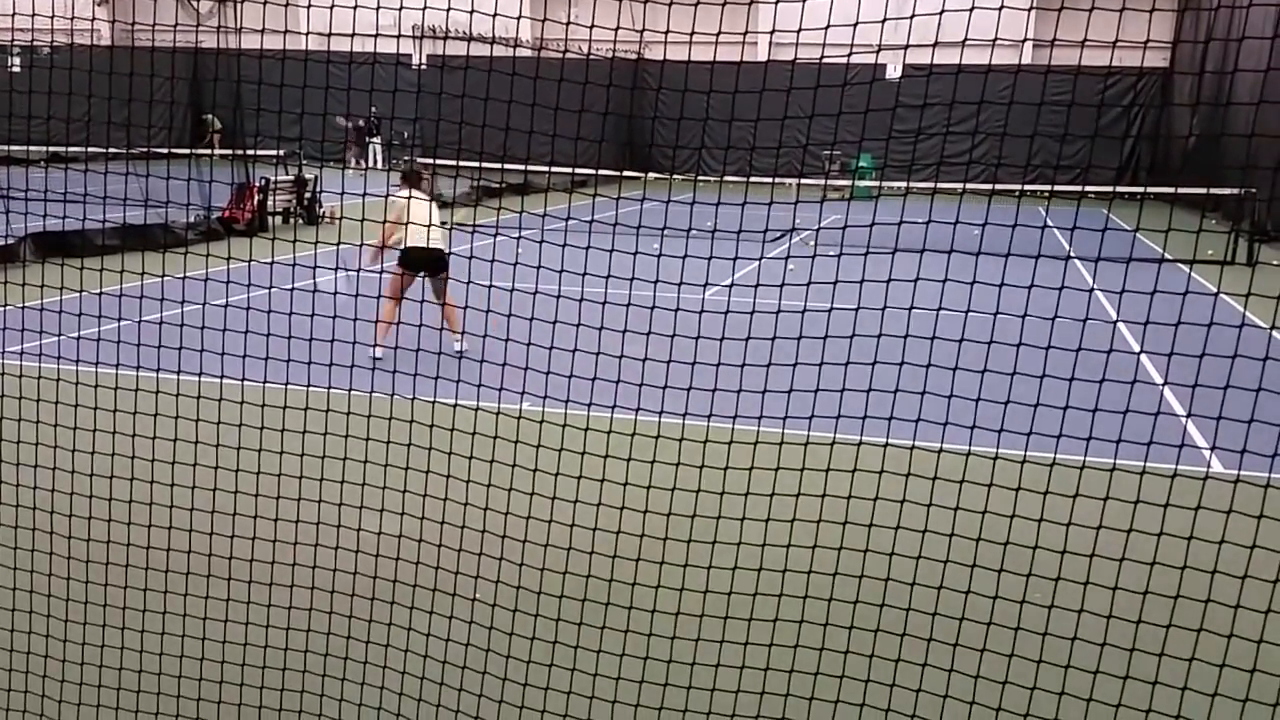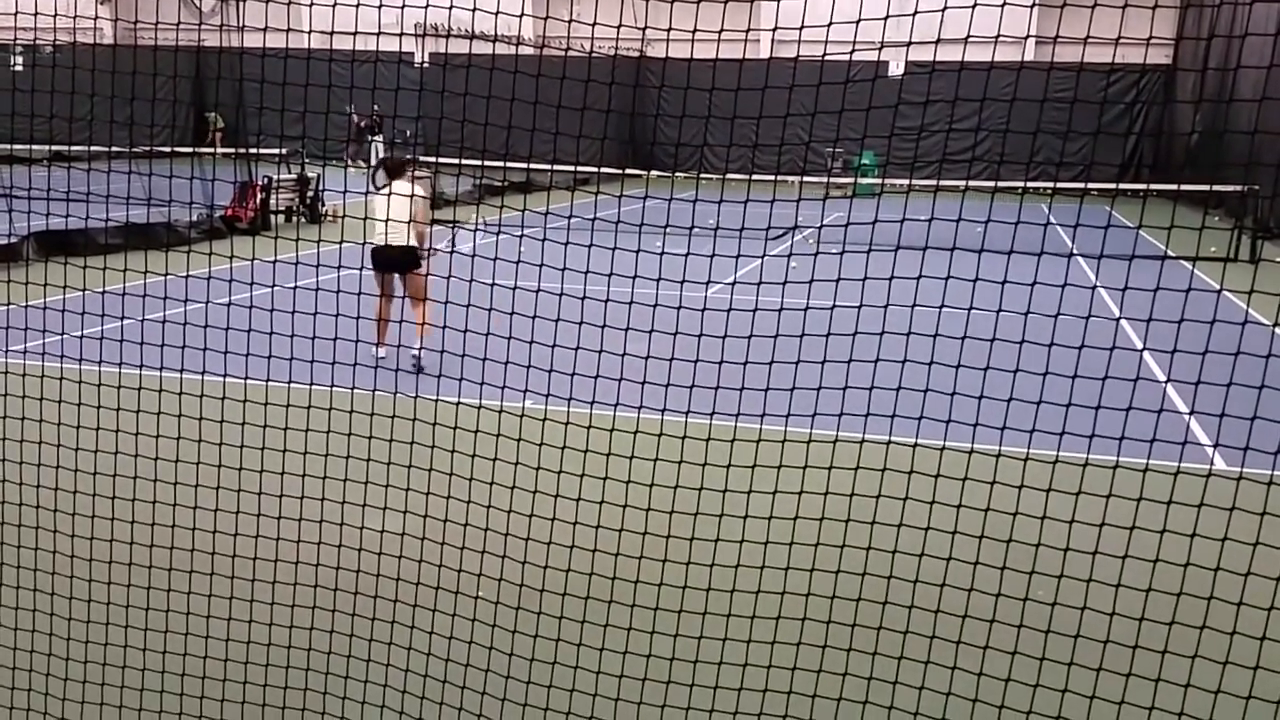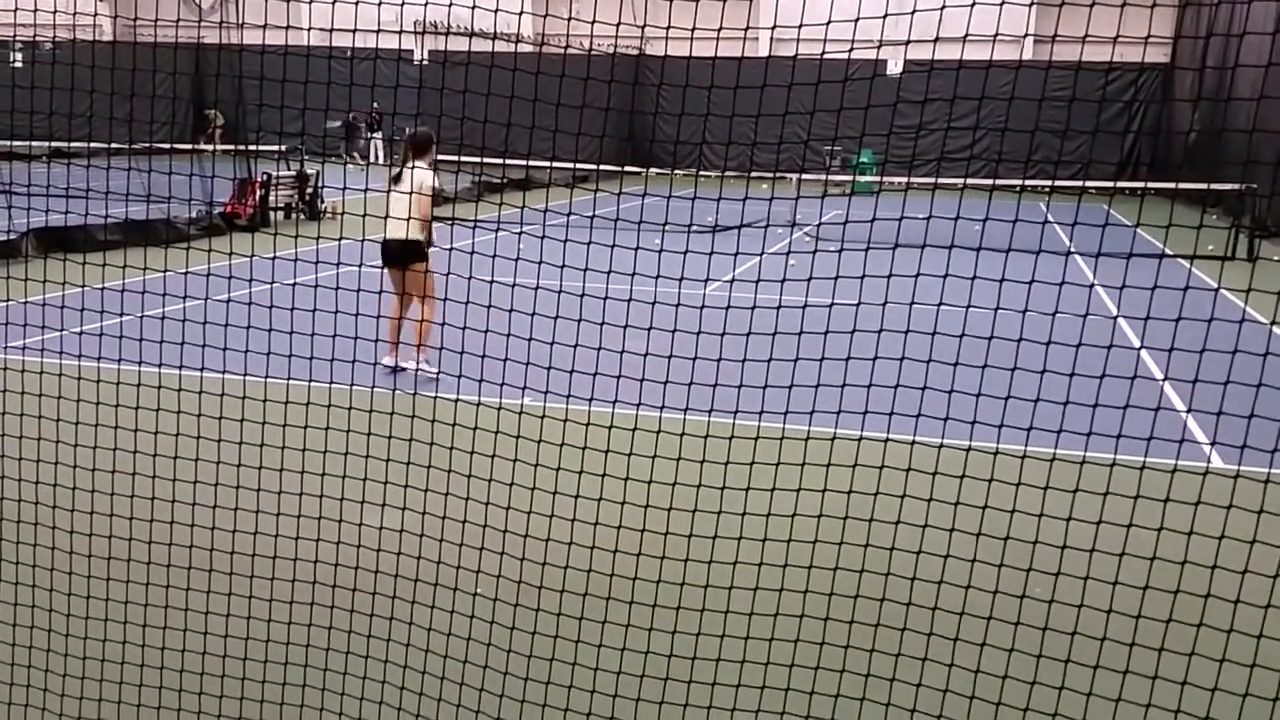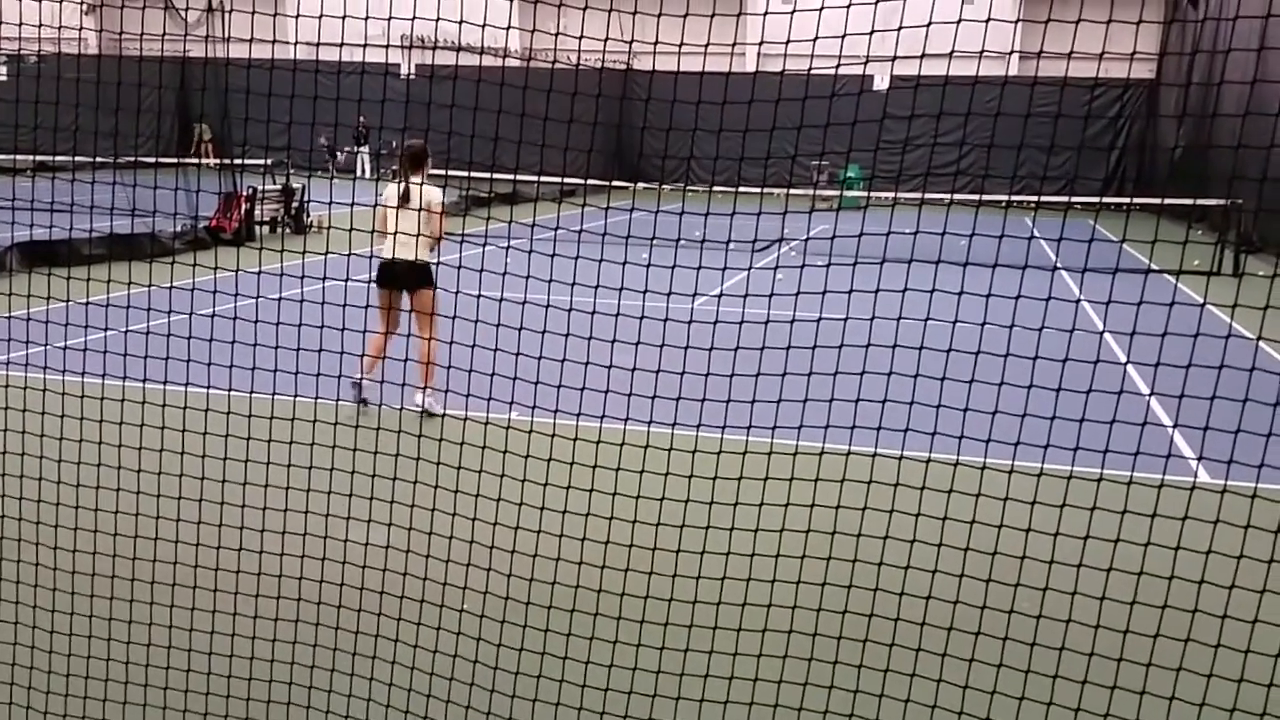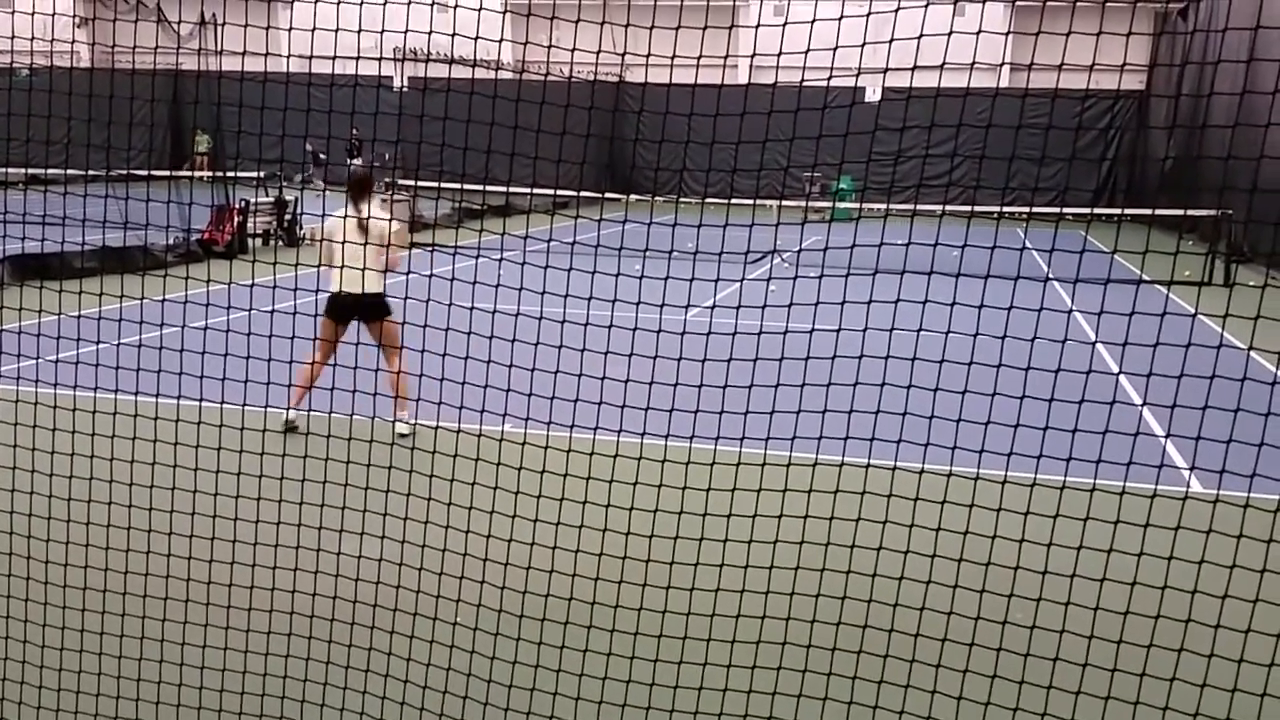
dt=0.5s
person 1, frame 1
left shoulder: (399, 198)
right shoulder: (430, 201)
left elbow: (389, 231)
left wrist: (376, 252)
right wrist: (389, 243)
left hip: (413, 252)
right hip: (437, 252)
left knee: (392, 299)
right knee: (443, 297)
left ankle: (379, 346)
right ankle: (458, 340)
person 1, frame 2
left shoulder: (379, 195)
right shoulder: (417, 191)
right elbow: (421, 229)
right wrist: (422, 248)
left hip: (380, 250)
right hip: (405, 250)
left knee: (385, 298)
right knee: (419, 303)
left ankle: (380, 345)
right ankle: (417, 347)
person 1, frame 3
left shoulder: (399, 174)
right shoulder: (427, 175)
left elbow: (393, 210)
right elbow: (425, 216)
right wrist: (428, 238)
left hip: (389, 242)
right hip: (409, 244)
left knee: (402, 299)
right knee: (426, 302)
left ankle: (392, 356)
right ankle: (418, 358)
person 1, frame 4
left shoulder: (389, 190)
right shoulder: (433, 193)
left elbow: (380, 230)
right elbow: (437, 235)
left hip: (389, 265)
right hip: (416, 266)
left knee: (384, 329)
right knee: (427, 333)
left ankle: (364, 376)
right ankle: (425, 394)
person 1, frame 5
left shoulder: (334, 220)
right shoulder: (386, 220)
left elbow: (326, 261)
right elbow: (392, 262)
left hip: (340, 296)
right hip: (371, 297)
left knee: (319, 357)
right knee: (395, 356)
left ankle: (292, 411)
right ankle: (402, 419)
